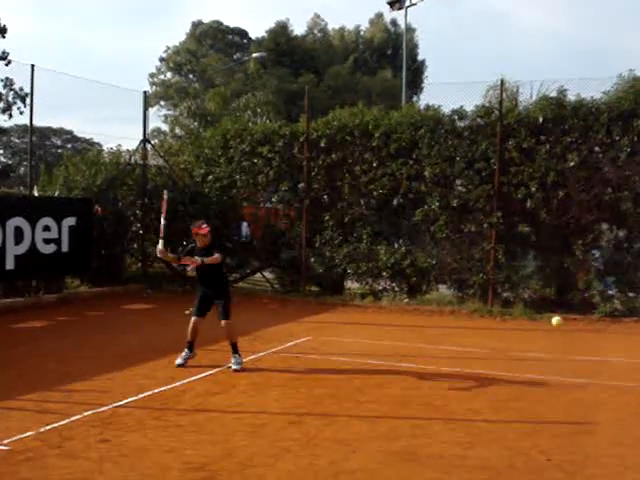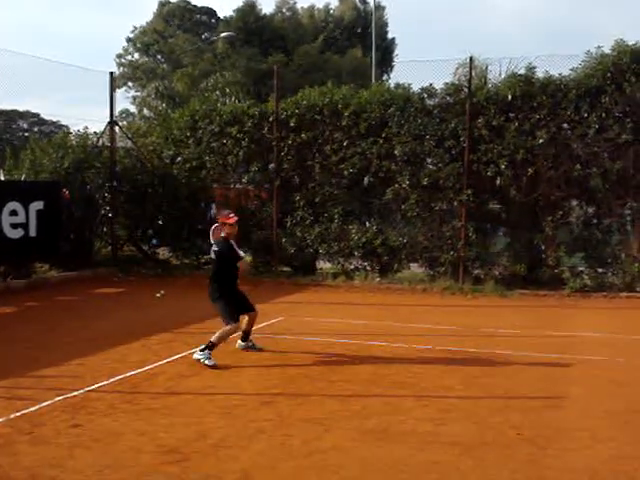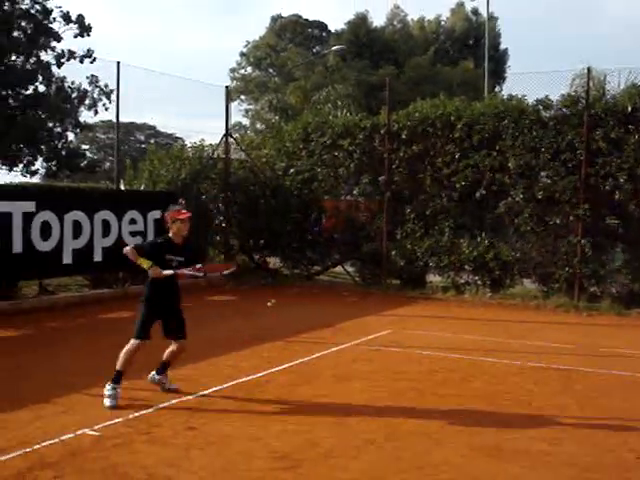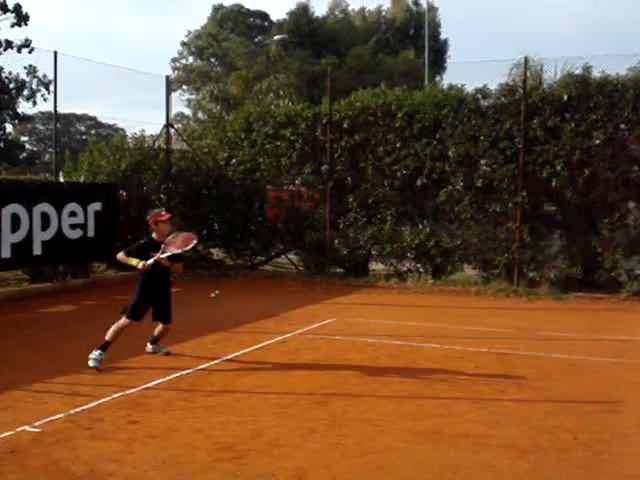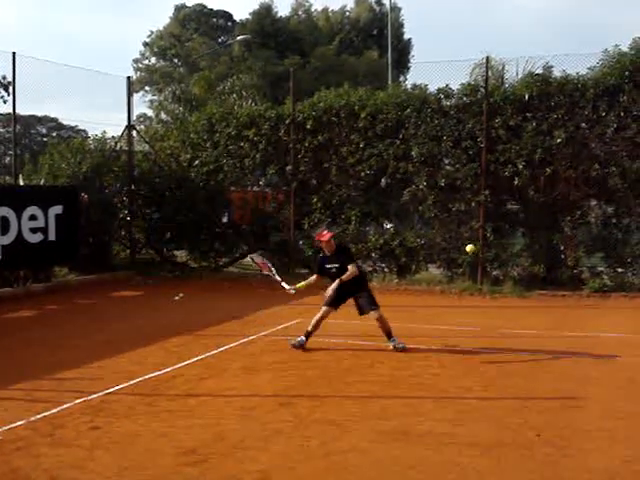
dt=1s
person 1, frame 1
left shoulder: (214, 247)
right shoulder: (193, 249)
left elbow: (218, 259)
right elbow: (176, 260)
left wrist: (200, 261)
right wrist: (163, 254)
left hip: (220, 290)
right hip: (204, 290)
left knee: (225, 323)
right knee: (194, 321)
left ankle: (236, 355)
right ankle: (189, 351)
person 1, frame 2
left shoulder: (225, 243)
right shoulder: (225, 245)
right elbow: (242, 266)
right wrist: (242, 257)
left hip: (230, 288)
right hip: (220, 292)
left knee: (252, 313)
right knee: (233, 325)
left ankle: (244, 341)
right ankle: (203, 352)
person 1, frame 3
left shoulder: (187, 249)
right shoulder: (158, 245)
right elbow: (128, 250)
right wrist: (149, 266)
left hip: (172, 300)
right hip: (153, 299)
left knee: (179, 344)
right knee: (137, 342)
left ankle: (159, 374)
right ankle: (113, 385)
person 1, frame 4
right shoulder: (144, 244)
left elbow: (178, 268)
right elbow: (120, 256)
left wrist: (167, 263)
right wrist: (137, 263)
left hip: (162, 288)
right hip: (145, 287)
left knee: (166, 325)
right knee: (126, 321)
left ankle: (153, 344)
right ankle: (99, 352)
person 1, frame 5
left shoulder: (344, 250)
right shoulder: (322, 258)
left elbow: (354, 271)
right elbow: (316, 277)
left wrist: (338, 282)
right wrist: (299, 286)
left hip: (359, 286)
right hip: (339, 288)
left knee: (377, 315)
right knee: (323, 312)
left ankle: (392, 340)
right ankle: (304, 339)
